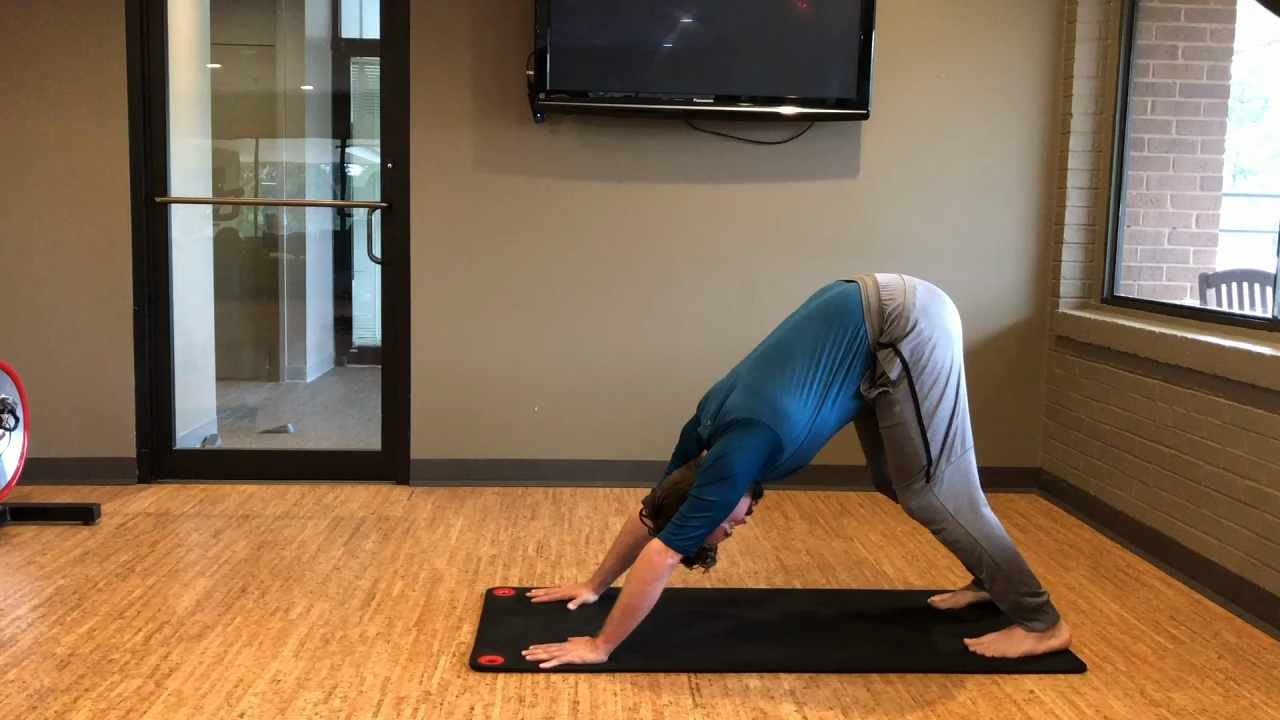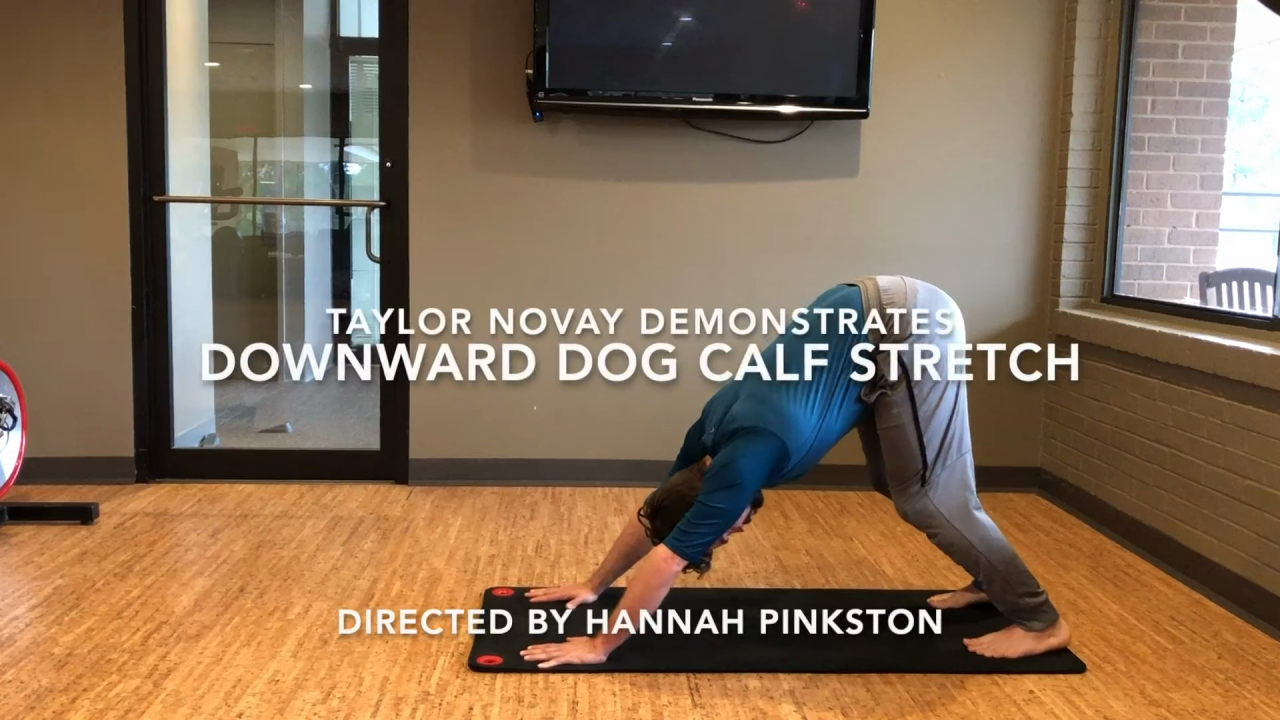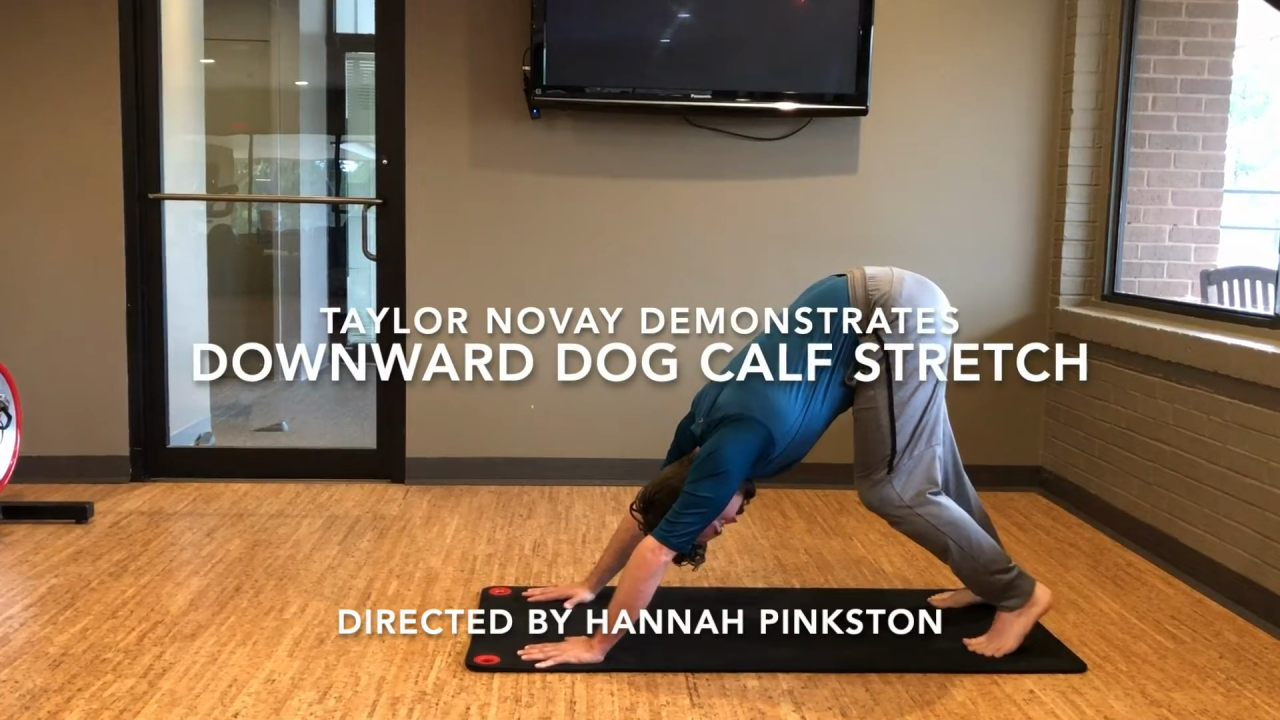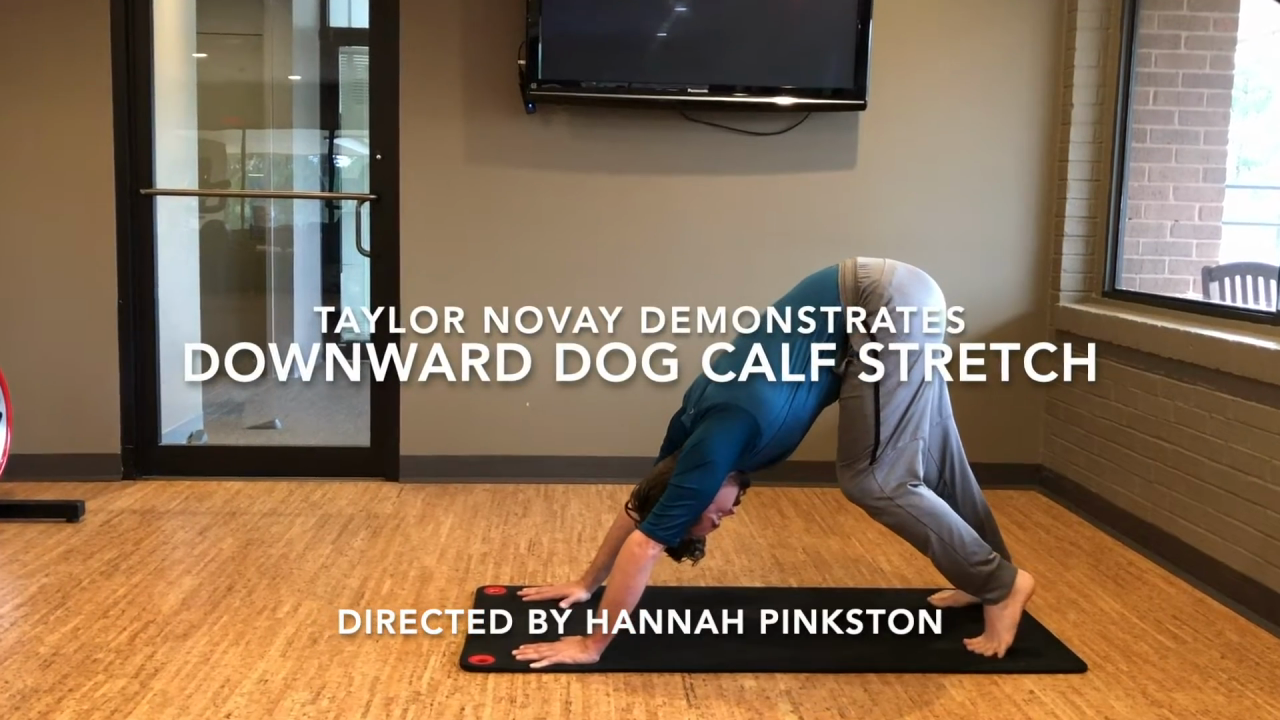
dt=0.7s
person 1, frame 1
left shoulder: (734, 457)
right shoulder: (706, 430)
left elbow: (659, 555)
right elbow: (651, 511)
left wrist: (599, 646)
right wrist: (594, 585)
left hip: (906, 326)
right hip: (876, 314)
left knee: (931, 493)
right knee: (894, 480)
left ankle: (1039, 620)
right ankle: (991, 579)
person 1, frame 2
left shoulder: (742, 461)
right shoulder: (711, 432)
left elbow: (665, 560)
right elbow: (652, 513)
left wrist: (599, 646)
right wrist: (594, 585)
left hip: (908, 326)
right hip: (881, 314)
left knee: (926, 497)
right knee: (896, 481)
left ankle: (1037, 620)
right ankle: (991, 581)
person 1, frame 3
left shoulder: (728, 452)
right shoulder: (701, 428)
left elbow: (655, 551)
right elbow: (646, 509)
left wrist: (598, 646)
right wrist: (591, 584)
left hip: (895, 314)
right hip: (881, 308)
left knee: (892, 489)
right knee: (930, 470)
left ankle: (1018, 595)
right ankle: (988, 579)
person 1, frame 4
left shoulder: (714, 446)
right shoulder: (694, 422)
left elbow: (643, 545)
right elbow: (640, 505)
left wrist: (591, 645)
right wrist: (586, 584)
left hip: (885, 303)
right hip: (886, 298)
left knee: (876, 480)
right knee: (932, 463)
left ankle: (1002, 585)
right ankle: (986, 573)
